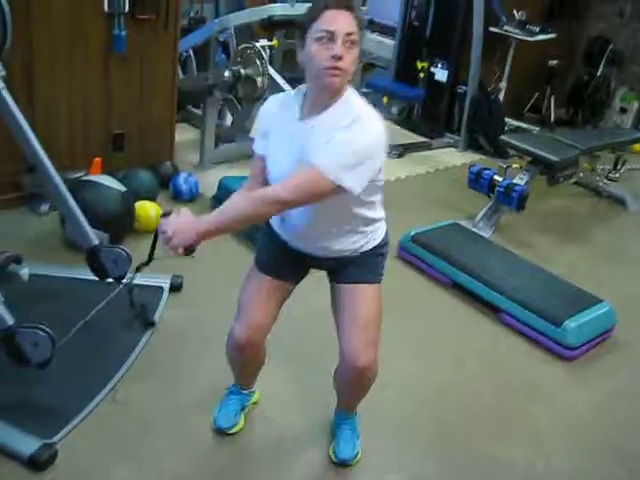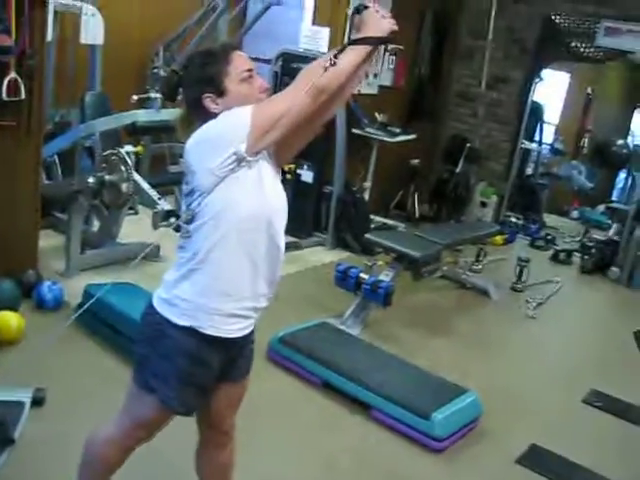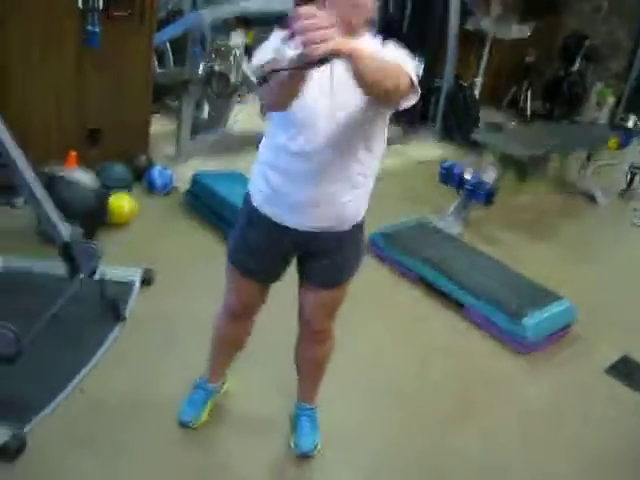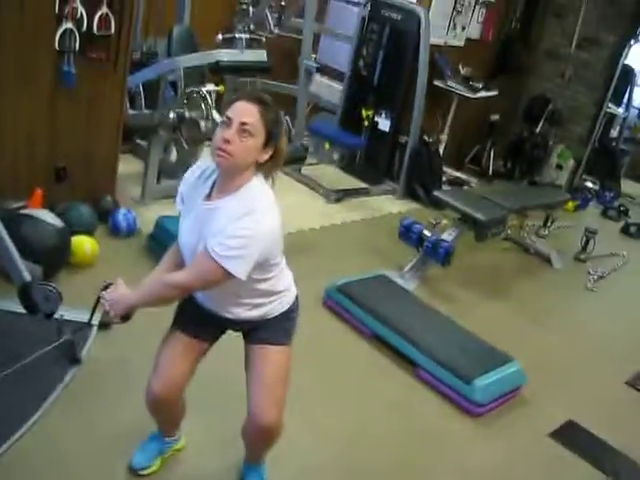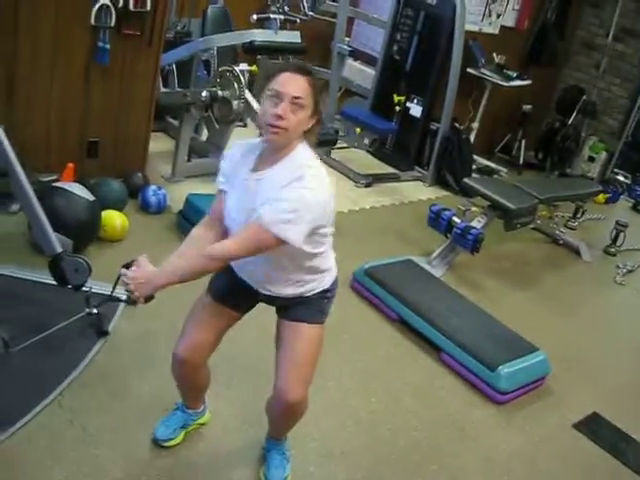
dt=1s
person 1, frame 1
left shoulder: (364, 129)
right shoulder: (276, 107)
left elbow: (283, 197)
right elbow: (256, 185)
left wrist: (201, 227)
right wrist: (202, 222)
left hip: (355, 248)
right hip: (288, 237)
left knee: (361, 362)
right knee: (245, 335)
left ankle: (345, 417)
right ankle: (242, 391)
person 1, frame 2
left shoulder: (260, 149)
right shoulder: (214, 140)
left elbow: (322, 106)
right elbow: (312, 91)
left wrist: (368, 45)
left hip: (235, 328)
right hip: (187, 326)
left knee: (219, 430)
right knee: (136, 428)
person 1, frame 3
left shoulder: (390, 58)
right shoulder: (289, 40)
left elbow: (388, 87)
right elbow: (279, 95)
left wrist: (347, 48)
right wrist: (303, 56)
left hip: (336, 226)
right hip: (269, 210)
left knee: (317, 326)
right knee: (238, 308)
left ankle: (306, 407)
right ankle: (211, 383)
person 1, frame 4
left shoulder: (255, 218)
right shoulder: (199, 175)
left elbow: (185, 282)
right elbow: (181, 249)
left wrist: (130, 299)
right wrist: (134, 291)
left hip: (267, 311)
right hip: (208, 301)
left knee: (265, 421)
right knee: (160, 392)
right ankle: (169, 436)
person 1, frame 5
left shoulder: (309, 187)
right shoulder: (240, 153)
left elbow: (232, 248)
right elbow: (213, 225)
left wrist: (156, 279)
right wrist: (157, 270)
left hip: (305, 289)
right hip: (245, 273)
left knee: (291, 397)
right knee: (187, 354)
left ankle: (275, 443)
right ankle: (193, 410)
